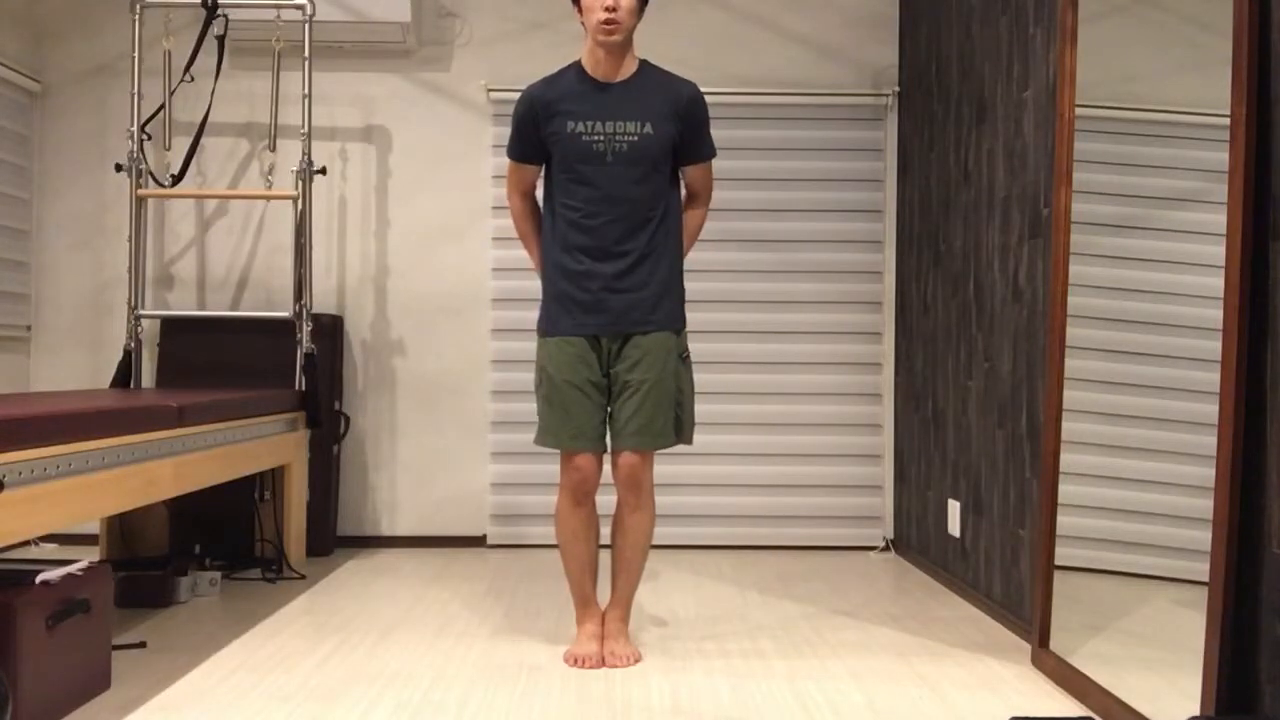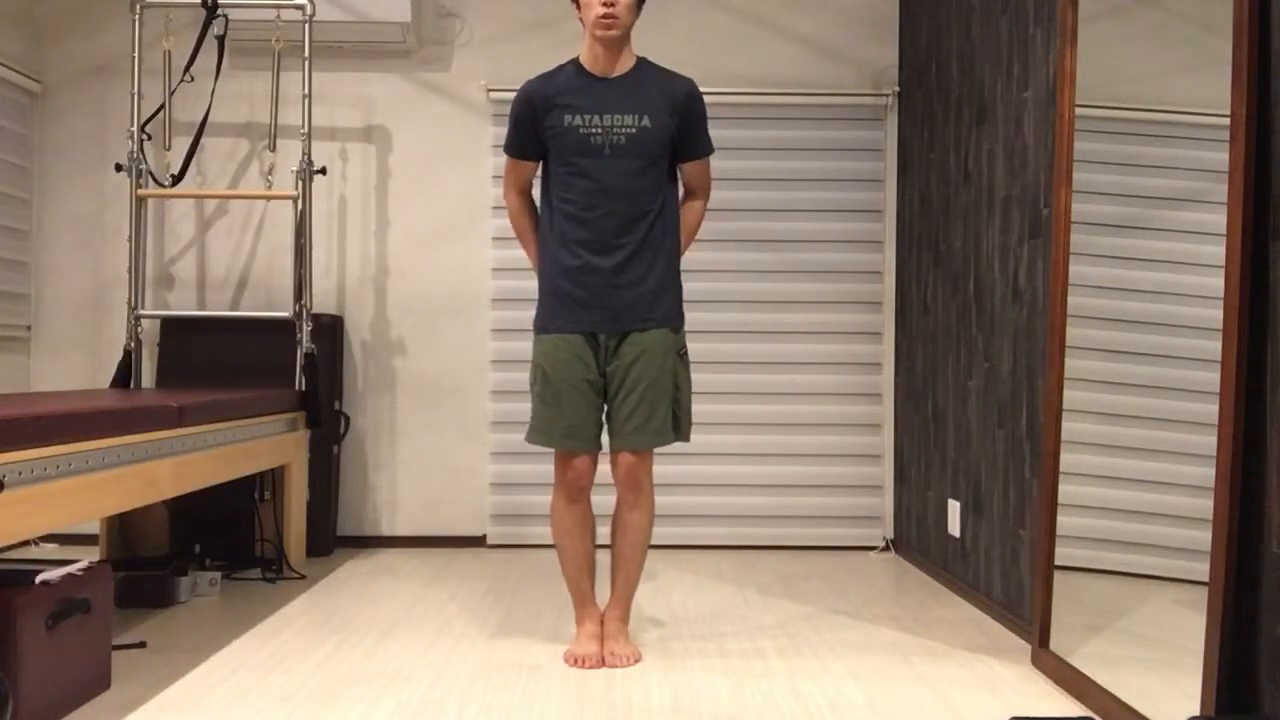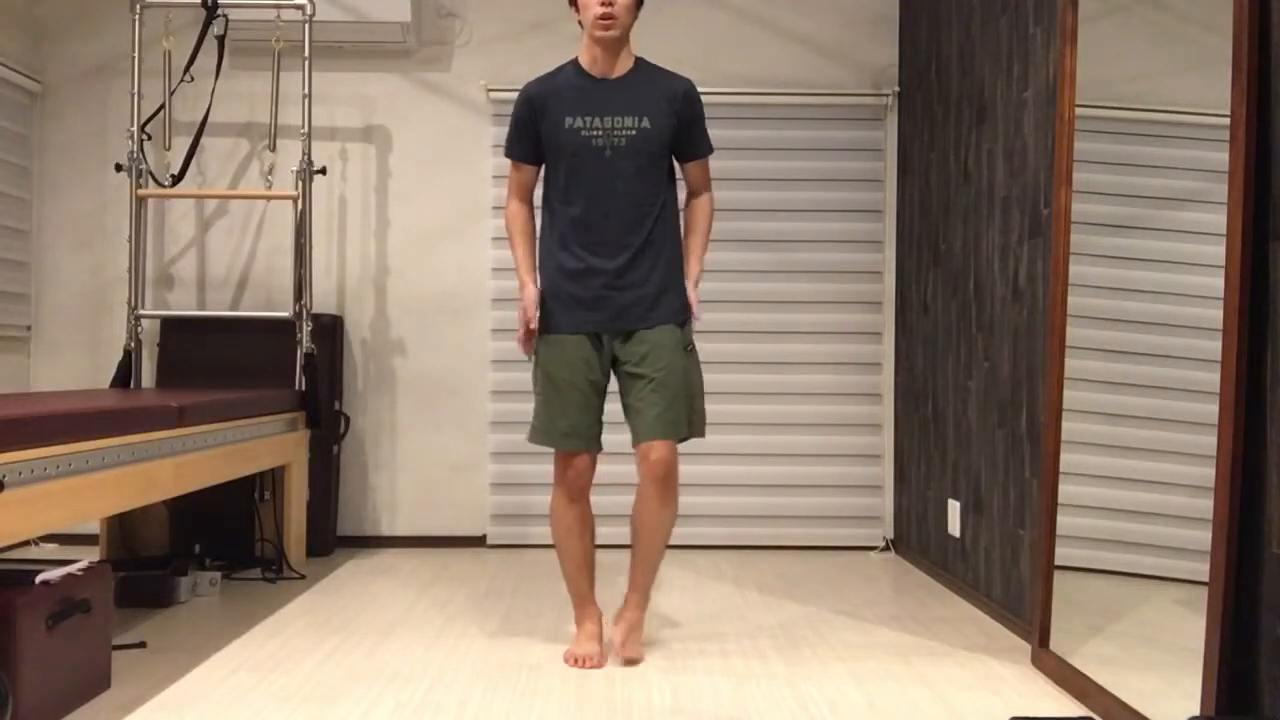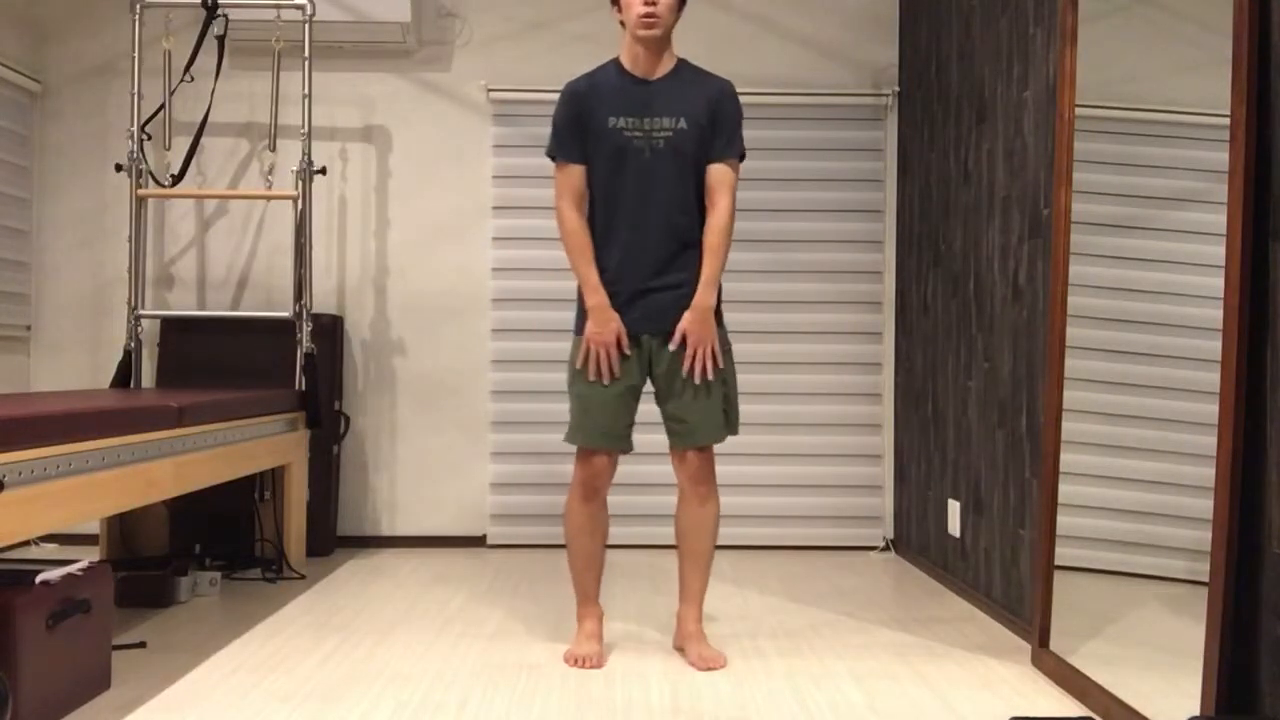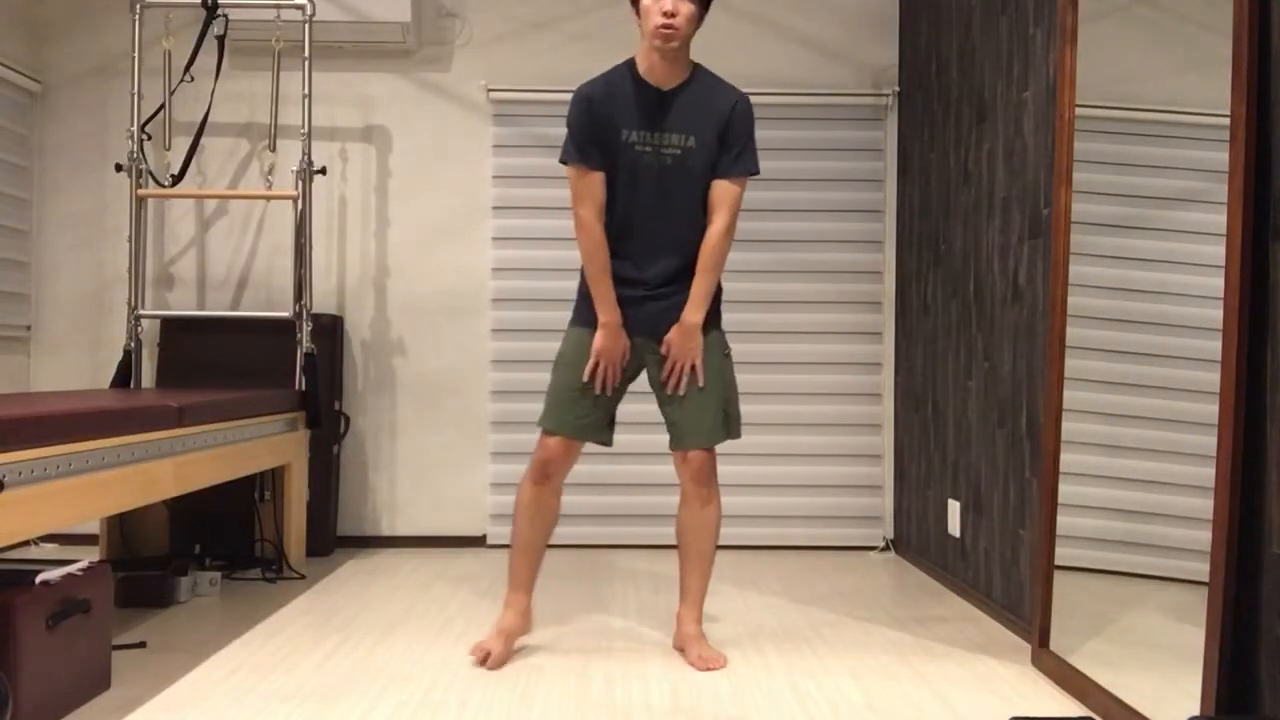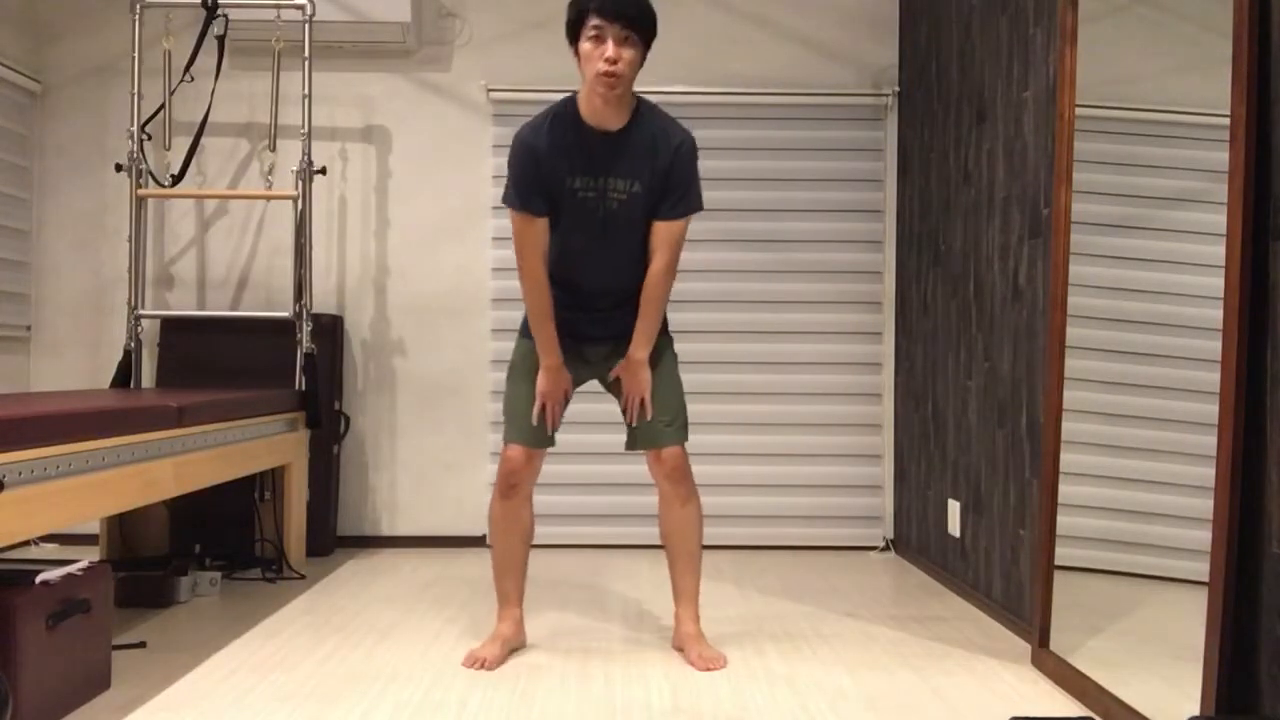
dt=0.5s
person 1, frame 1
left shoulder: (679, 99)
right shoulder: (543, 100)
left elbow: (698, 195)
right elbow: (521, 194)
left wrist: (658, 267)
right wrist: (553, 272)
left hip: (651, 320)
right hip: (569, 320)
left knee: (634, 473)
right knee: (579, 474)
left ankle: (619, 619)
right ankle: (585, 619)
person 1, frame 2
left shoulder: (677, 95)
right shoulder: (541, 95)
left elbow: (696, 193)
right elbow: (516, 191)
left wrist: (656, 264)
right wrist: (551, 268)
left hip: (648, 316)
right hip: (564, 316)
left knee: (633, 471)
right knee: (572, 473)
left ankle: (618, 618)
right ankle: (585, 619)
person 1, frame 3
left shoulder: (674, 94)
right shoulder: (542, 97)
left elbow: (699, 191)
right elbow: (519, 197)
left wrist: (690, 277)
right wrist: (527, 282)
left hip: (654, 313)
right hip: (568, 315)
left knee: (658, 463)
right knee: (572, 472)
left ankle: (634, 608)
right ankle: (585, 618)
person 1, frame 4
left shoulder: (713, 96)
right shoulder: (583, 96)
left elbow: (720, 205)
right elbow: (570, 208)
left wrist: (703, 303)
right wrist: (597, 306)
left hip: (687, 311)
right hip: (609, 310)
left knee: (695, 465)
right knee: (591, 471)
left ankle: (689, 622)
right ankle: (590, 619)
person 1, frame 5
left shoulder: (727, 107)
right shoulder: (597, 100)
left elbow: (721, 222)
right elbow: (588, 217)
left wrist: (692, 322)
right wrist: (610, 321)
left hip: (687, 315)
right hip: (603, 312)
left knee: (698, 467)
right knee: (550, 456)
left ankle: (689, 623)
right ankle: (516, 609)
person 1, frame 6
left shoulder: (671, 145)
right shoulder: (537, 141)
left elbow: (662, 259)
right elbow: (531, 261)
left wrist: (639, 354)
right wrist: (550, 361)
left hip: (636, 328)
right hip: (554, 325)
left knee: (672, 465)
right knee: (515, 467)
left ankle: (687, 624)
right ankle: (509, 621)
